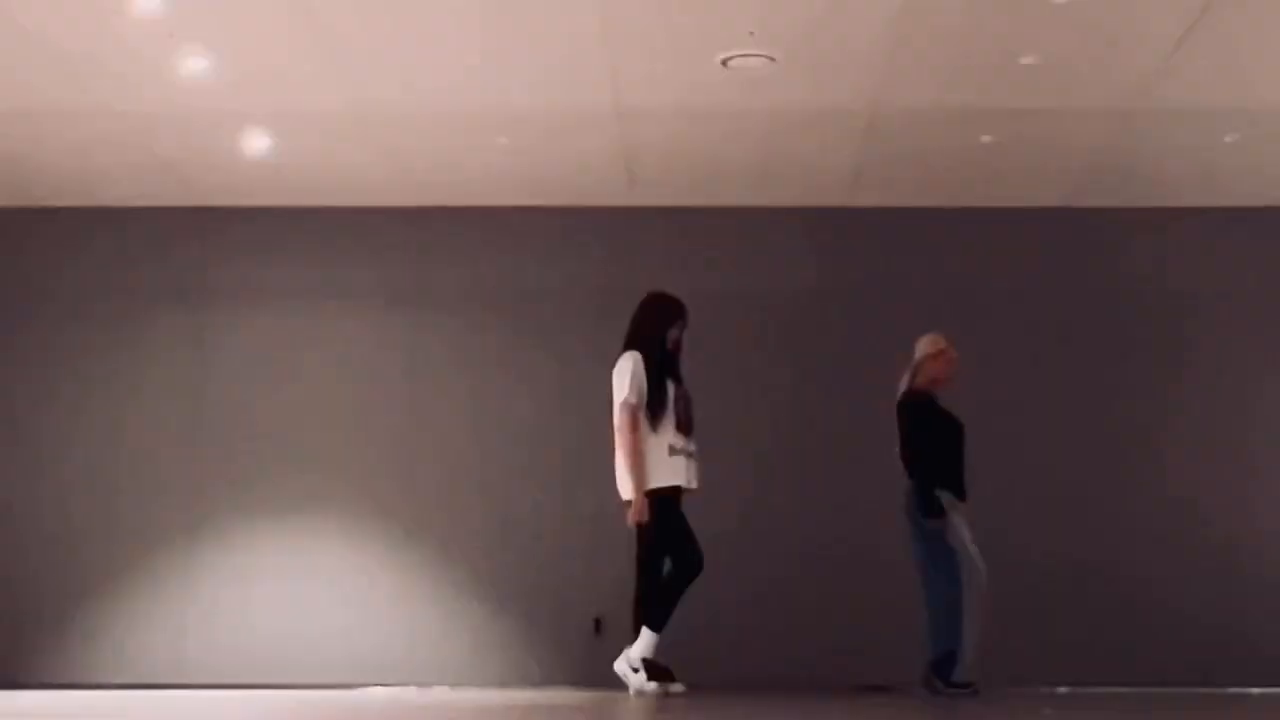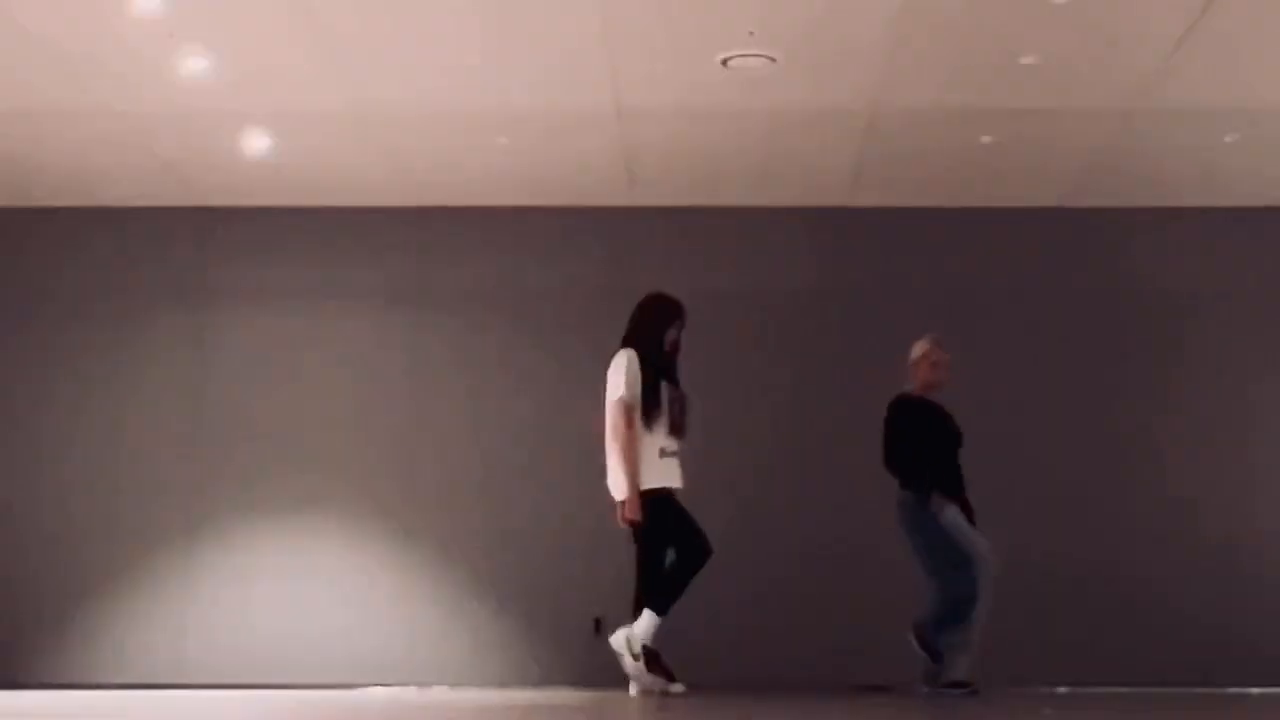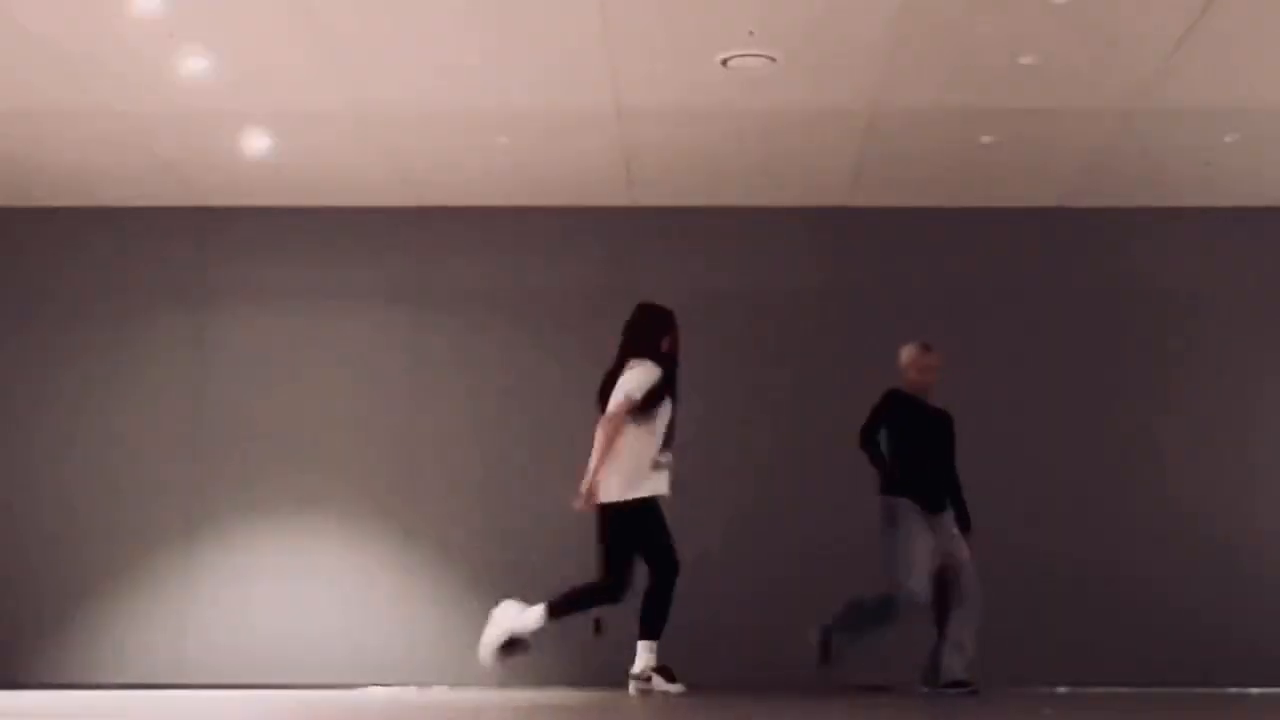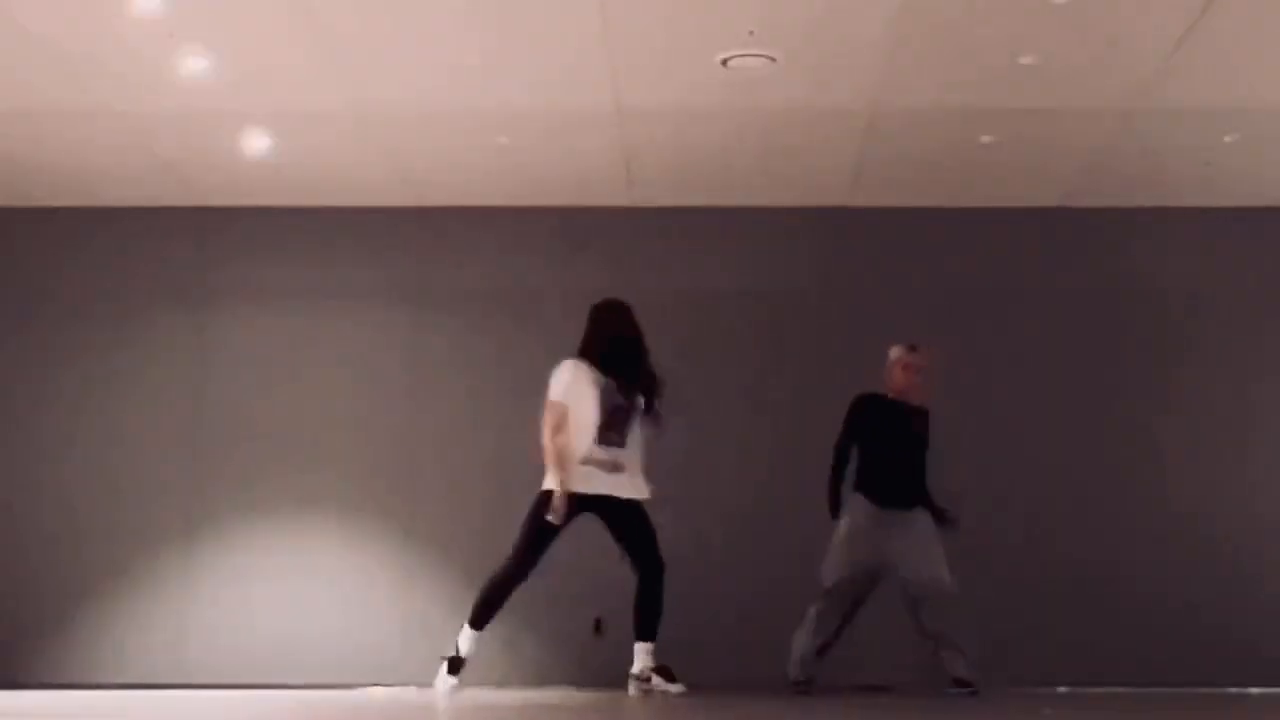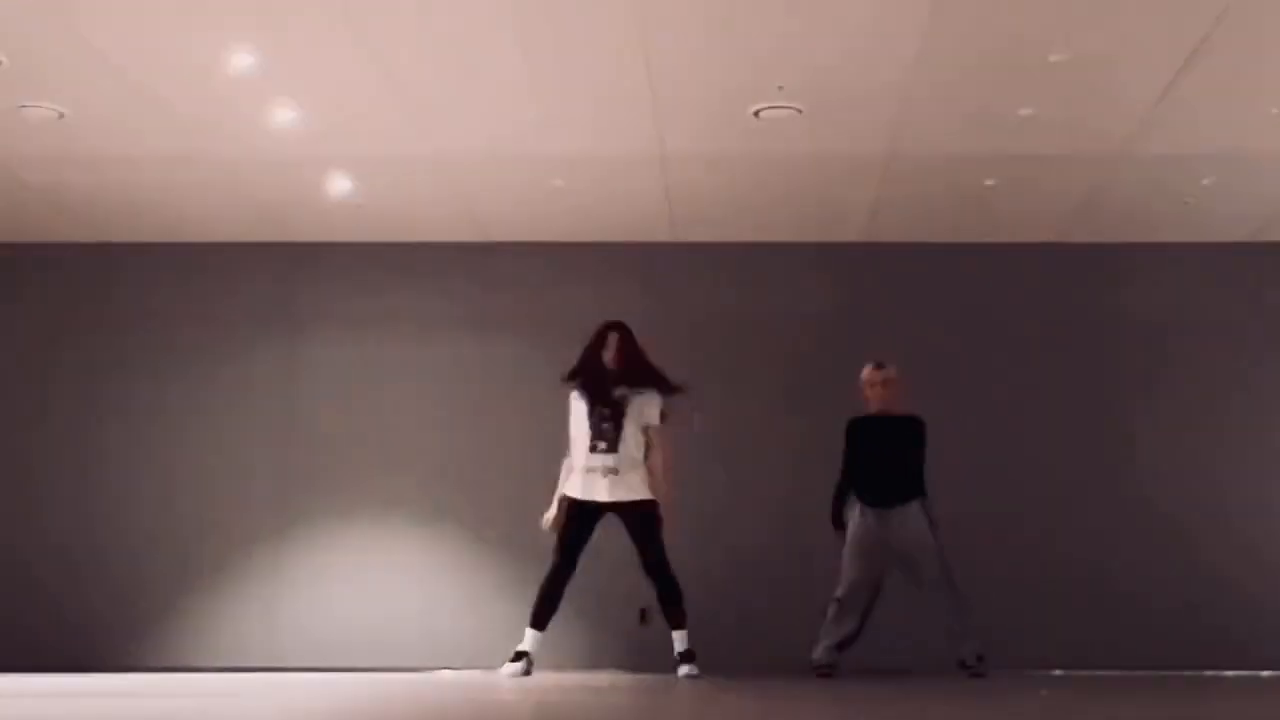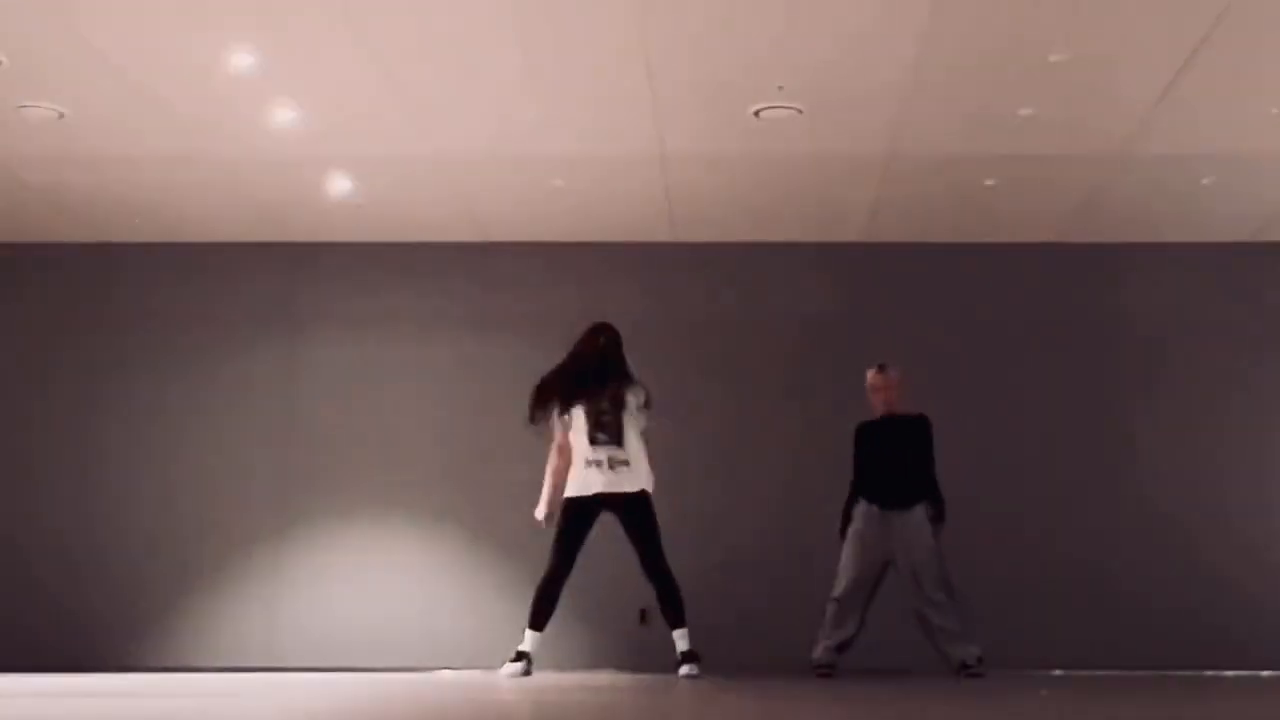
dt=0.2s
person 1, frame 1
left shoulder: (663, 368)
right shoulder: (632, 363)
right elbow: (626, 429)
left wrist: (649, 491)
right wrist: (637, 492)
left hip: (665, 483)
right hip: (649, 486)
left knee: (654, 569)
right knee: (688, 561)
left ankle: (642, 660)
right ankle: (637, 656)
person 1, frame 2
left shoulder: (658, 368)
right shoulder: (628, 360)
right elbow: (621, 428)
left wrist: (636, 491)
right wrist: (630, 491)
left hip: (656, 484)
right hip: (642, 485)
left knee: (653, 569)
right knee: (695, 550)
left ankle: (643, 656)
right ankle: (636, 637)
person 1, frame 3
left shoulder: (648, 376)
right shoulder: (646, 371)
right elbow: (611, 424)
right wrist: (591, 481)
left hip: (639, 492)
right hip: (625, 491)
left knee: (666, 568)
right knee: (612, 584)
left ankle: (645, 667)
right ankle: (517, 620)
person 1, frame 4
left shoulder: (632, 383)
right shoulder: (573, 371)
right elbow: (550, 432)
right wrist: (560, 483)
left hip: (622, 489)
right hip: (569, 484)
left knee: (652, 567)
right knee: (518, 564)
left ankle: (644, 668)
right ankle: (461, 651)
person 1, frame 5
left shoulder: (644, 394)
right shoulder: (581, 393)
left elbow: (656, 450)
right elbow: (574, 451)
left wrist: (662, 499)
right wrist: (557, 501)
left hip: (633, 494)
right hip: (583, 494)
left knee: (658, 568)
right knee: (560, 569)
left ankle: (682, 650)
right ankle: (526, 651)
person 1, frame 6
left shoulder: (631, 391)
right shoulder: (569, 394)
right elbow: (560, 449)
right wrist: (547, 498)
left hip: (630, 488)
right hip: (582, 490)
left knee: (656, 566)
right knee: (558, 567)
left ankle: (684, 649)
right ankle: (526, 651)
person 2, frame 1
left shoulder: (928, 403)
right shoulder: (914, 401)
right elbow: (910, 454)
right wrist: (928, 499)
left hip: (943, 501)
right hip: (933, 501)
left knee: (950, 584)
right knee: (954, 582)
left ankle: (945, 671)
right ankle: (943, 671)
person 2, frame 2
left shoulder: (940, 413)
right shoulder: (902, 406)
right elbow: (892, 458)
left wrist: (965, 509)
right wrist: (921, 488)
left hip: (943, 505)
right hip: (922, 504)
left knee: (958, 582)
right knee: (975, 562)
left ankle: (944, 671)
right ankle: (929, 633)
person 2, frame 3
left shoulder: (943, 419)
right shoulder: (896, 401)
left elbow: (947, 473)
right elbow: (867, 436)
left wrist: (961, 514)
right wrist: (885, 467)
left hip: (940, 514)
right hip: (903, 509)
left knee: (964, 590)
right knee: (911, 595)
left ankle: (949, 671)
right ankle: (836, 633)
person 2, frame 4
left shoulder: (920, 416)
right shoulder: (867, 406)
left elbow: (916, 471)
right elbow: (842, 453)
left wrist: (932, 507)
right wrist: (836, 498)
left hip: (910, 517)
right hip: (866, 510)
left knee: (936, 590)
right knee: (836, 591)
left ankle: (955, 669)
right ankle: (801, 666)
person 2, frame 5
left shoulder: (913, 425)
right shoulder: (857, 427)
left elbow: (916, 472)
right elbow: (848, 473)
left wrist: (925, 512)
right wrist: (838, 511)
left hip: (907, 513)
right hip: (867, 516)
left knee: (939, 583)
right knee: (852, 589)
left ankle: (969, 653)
right ankle: (825, 654)
person 2, frame 6
left shoulder: (918, 425)
right shoulder: (864, 431)
left elbow: (927, 473)
right elbow: (858, 478)
left wrist: (938, 509)
right wrist: (846, 517)
left hip: (912, 515)
right hip: (870, 515)
left knee: (933, 589)
right knee: (848, 587)
left ankle: (965, 655)
right ankle: (825, 654)
